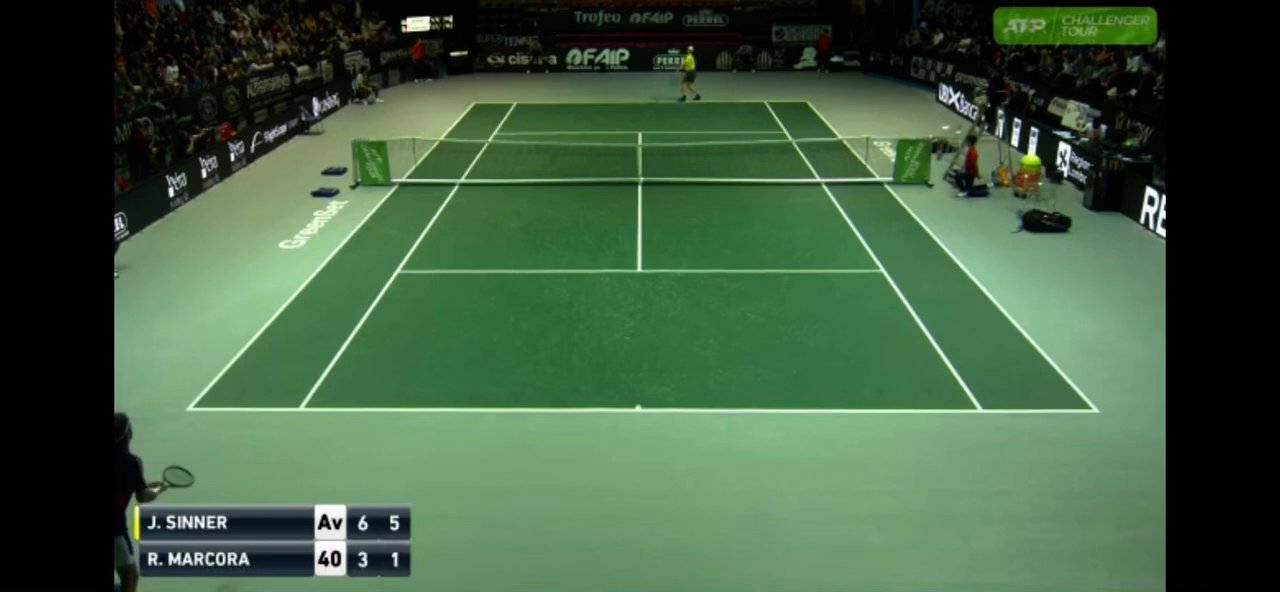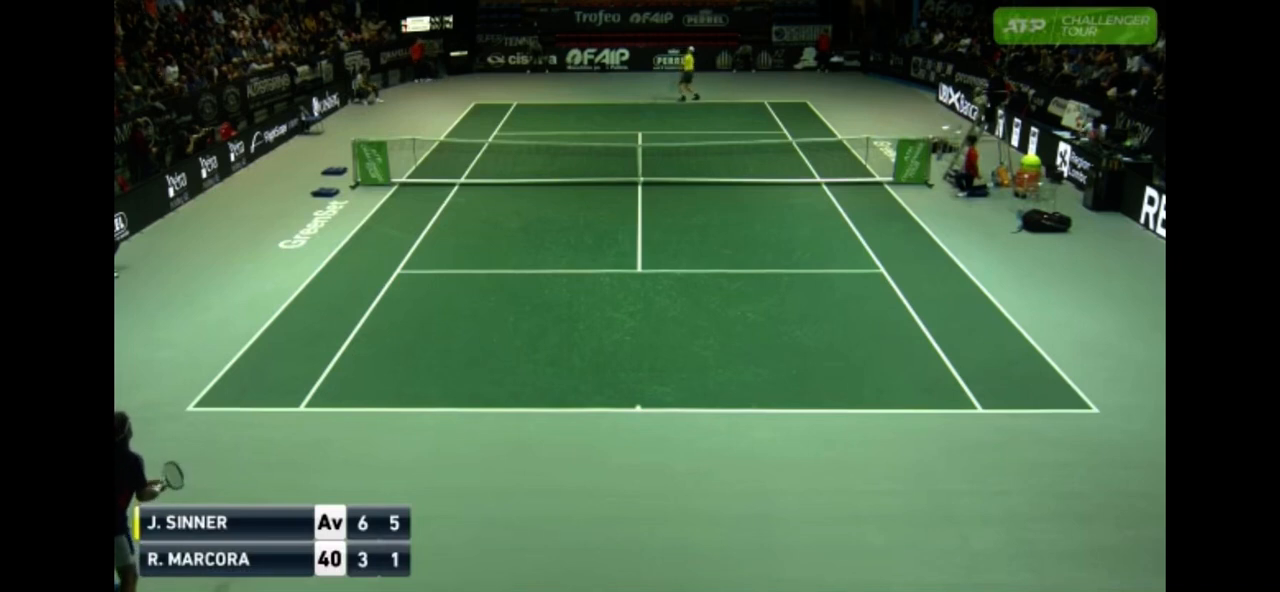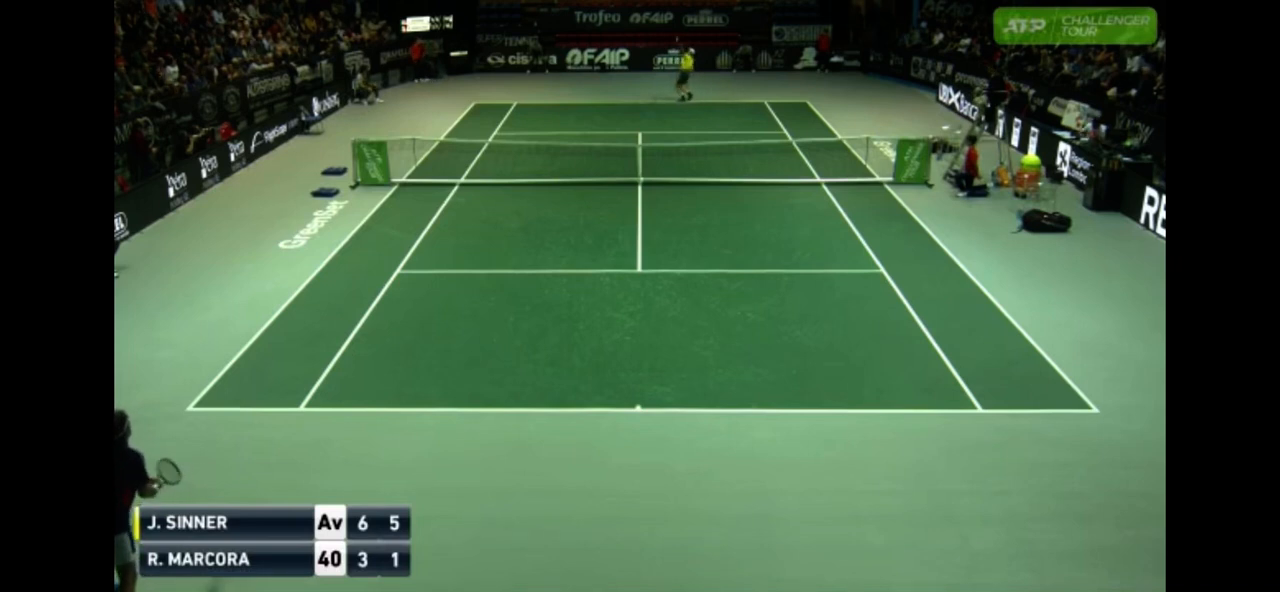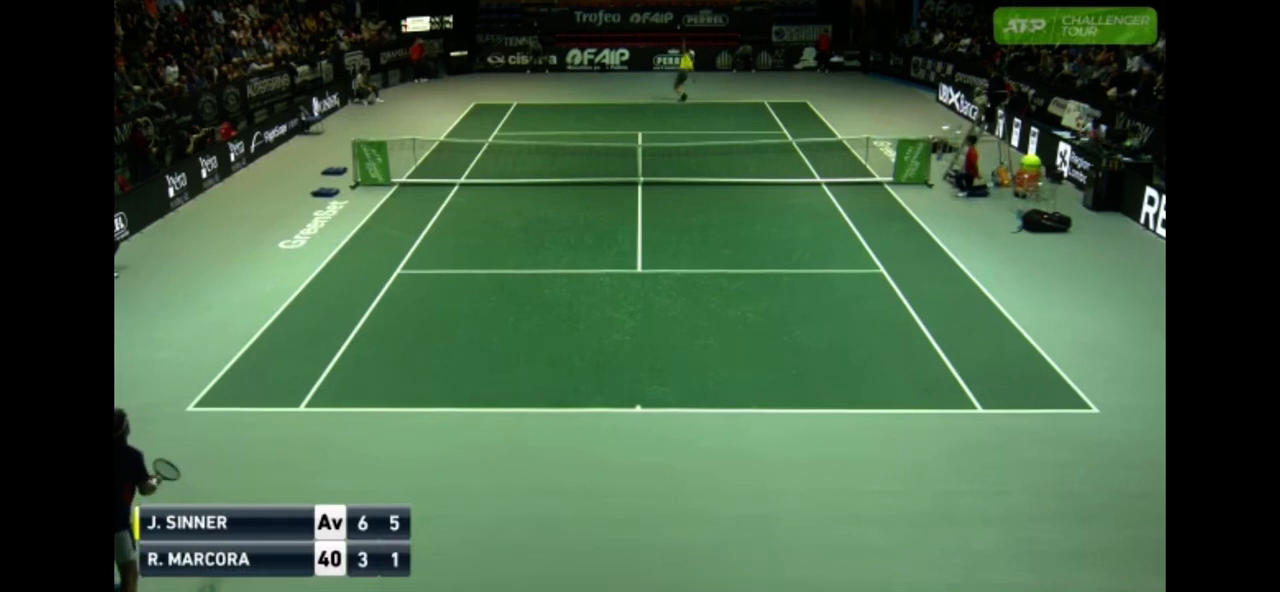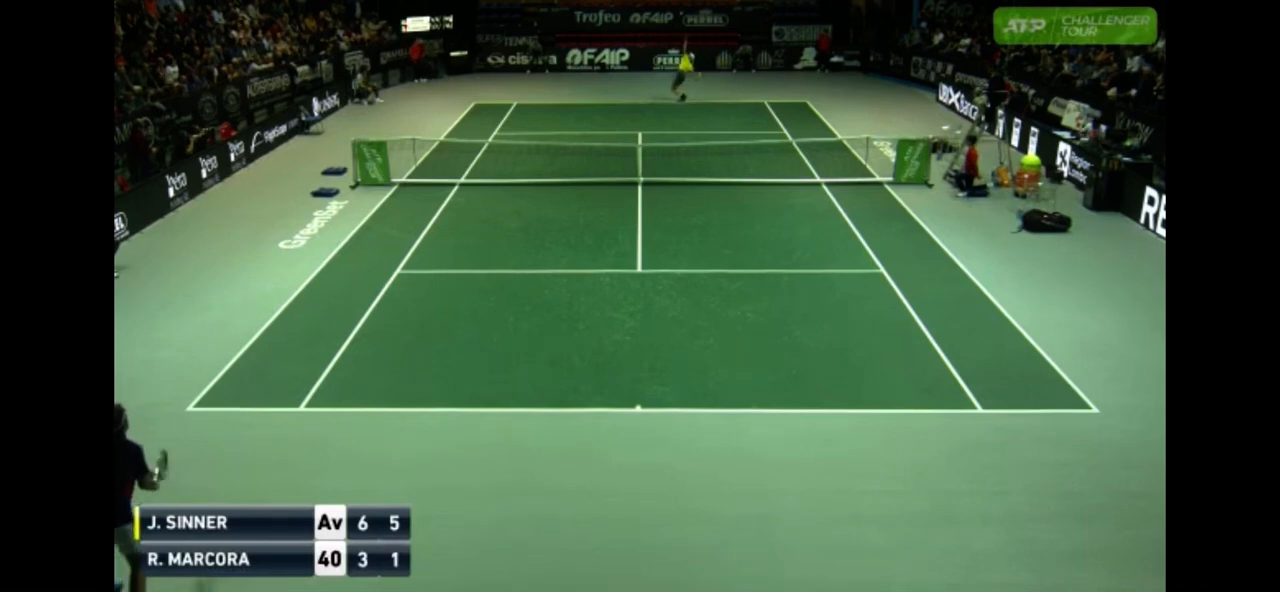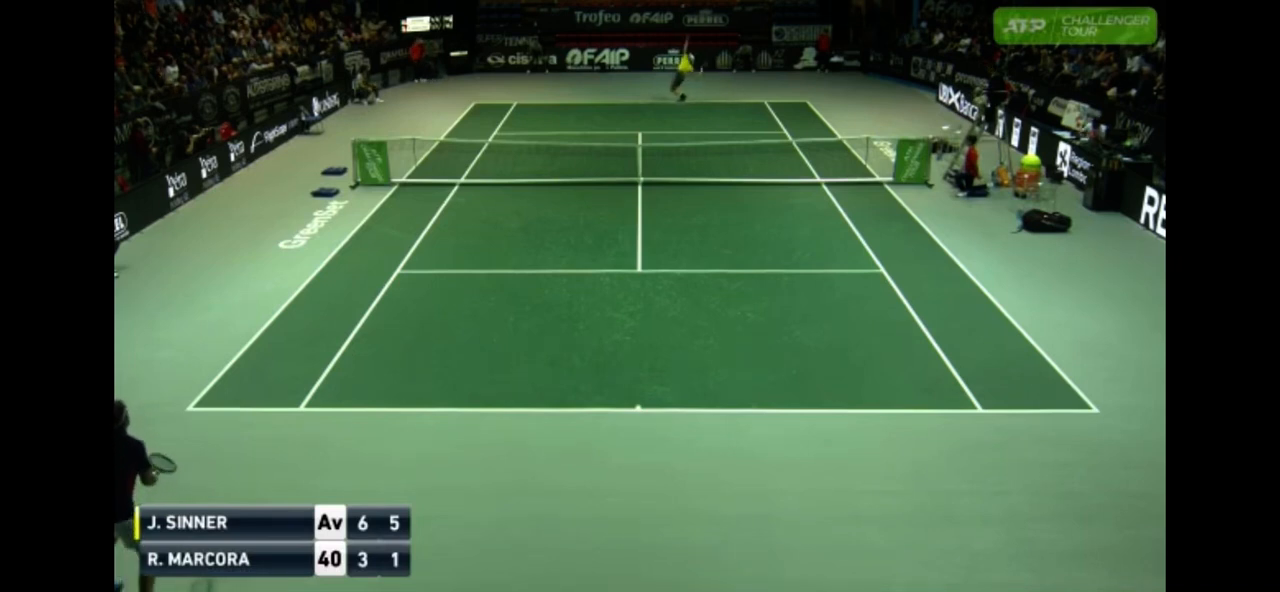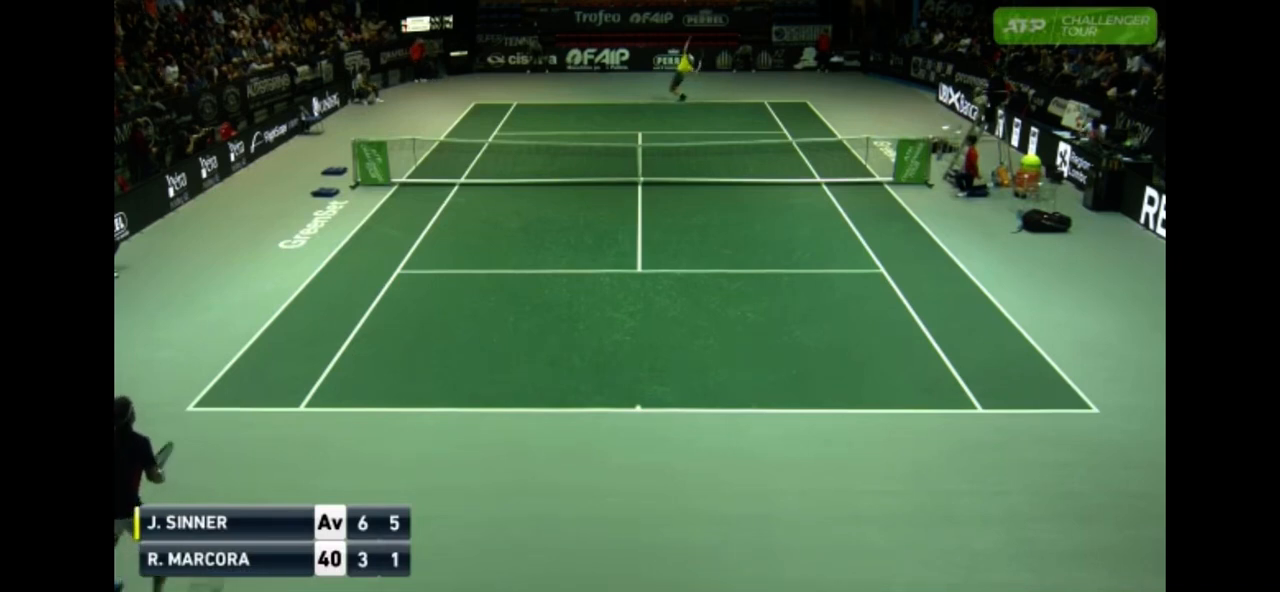
dt=0.1s
person 1, frame 1
right shoulder: (130, 461)
right elbow: (142, 497)
left wrist: (146, 486)
right wrist: (157, 491)
right hip: (115, 526)
right knee: (130, 575)
person 1, frame 2
right shoulder: (132, 460)
right elbow: (142, 495)
left wrist: (145, 484)
right wrist: (157, 489)
right hip: (116, 525)
right knee: (129, 575)
person 1, frame 3
right shoulder: (133, 457)
right elbow: (144, 492)
left wrist: (147, 482)
right wrist: (156, 486)
right hip: (118, 524)
right knee: (129, 574)
person 1, frame 4
right shoulder: (132, 455)
right elbow: (144, 489)
left wrist: (146, 479)
right wrist: (154, 482)
right hip: (118, 521)
right knee: (130, 572)
person 1, frame 5
right shoulder: (132, 450)
right elbow: (146, 484)
left wrist: (147, 474)
right wrist: (157, 474)
right hip: (121, 516)
right knee: (139, 564)
person 1, frame 6
right shoulder: (134, 445)
right elbow: (147, 479)
left wrist: (145, 471)
right wrist: (155, 475)
left hip: (113, 510)
right hip: (123, 511)
left knee: (112, 540)
person 1, frame 7
right shoulder: (140, 442)
right elbow: (153, 477)
right wrist: (160, 473)
left hip: (113, 506)
right hip: (129, 508)
left knee: (114, 538)
